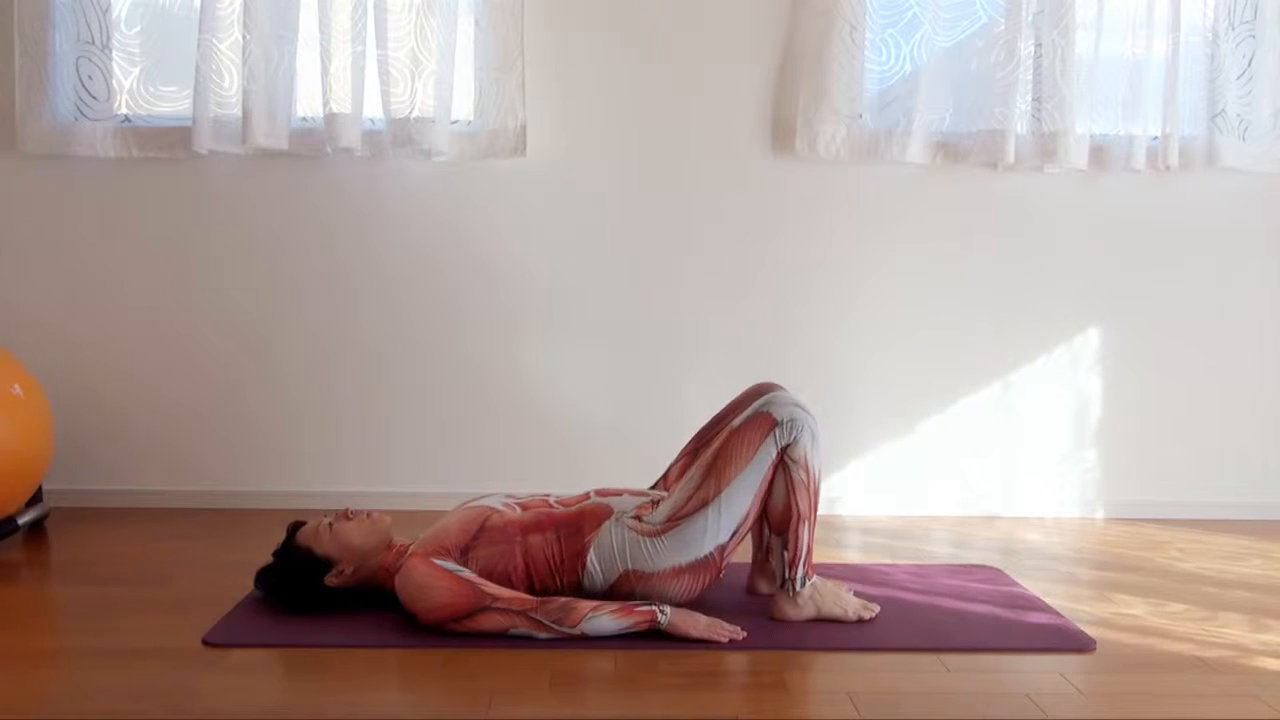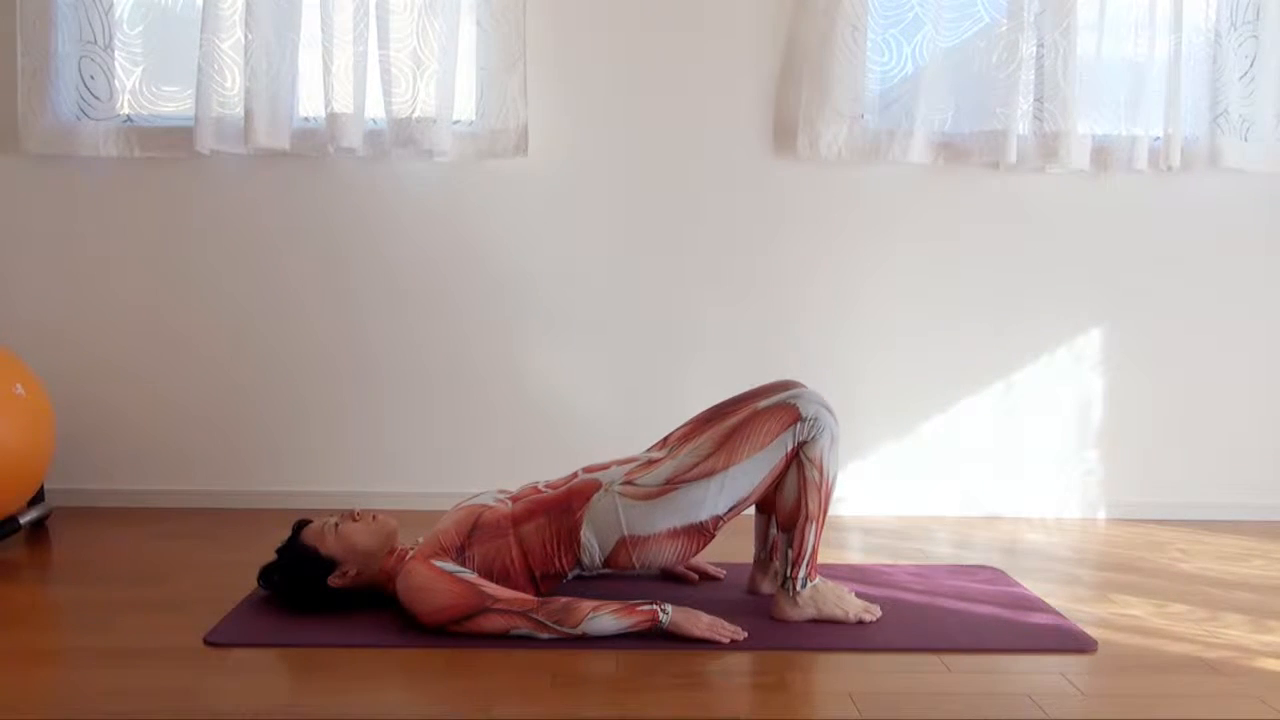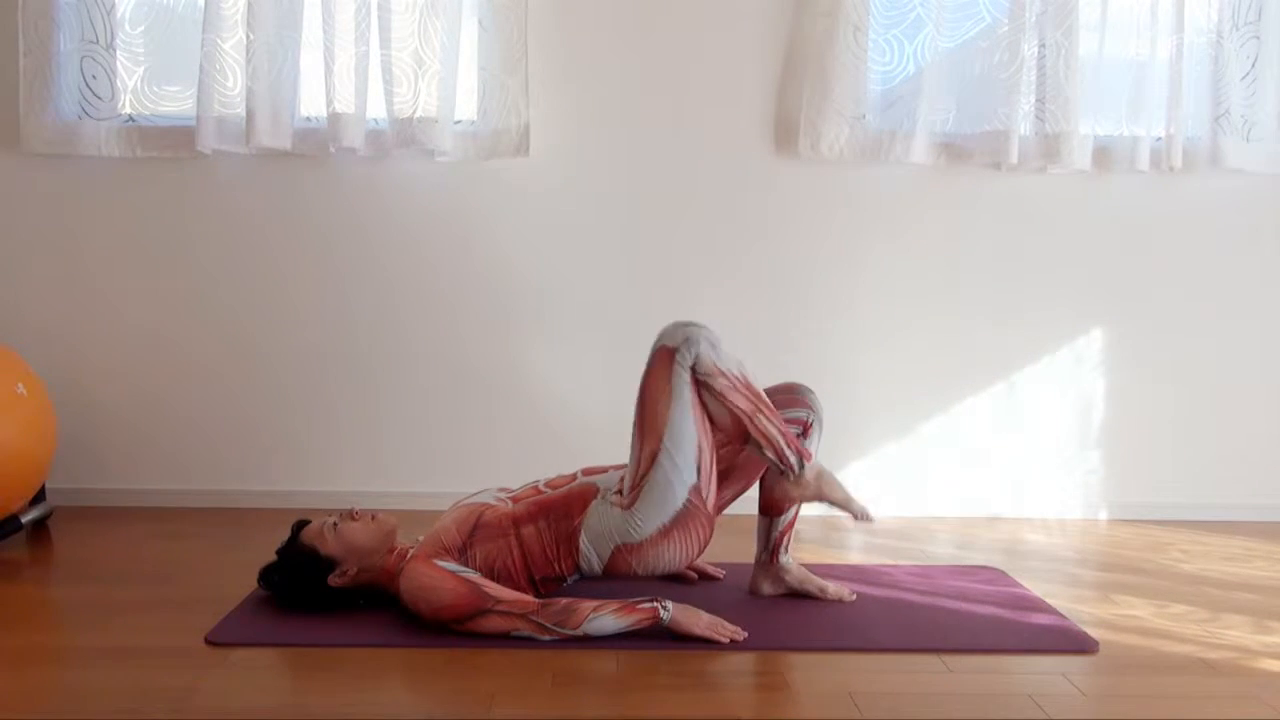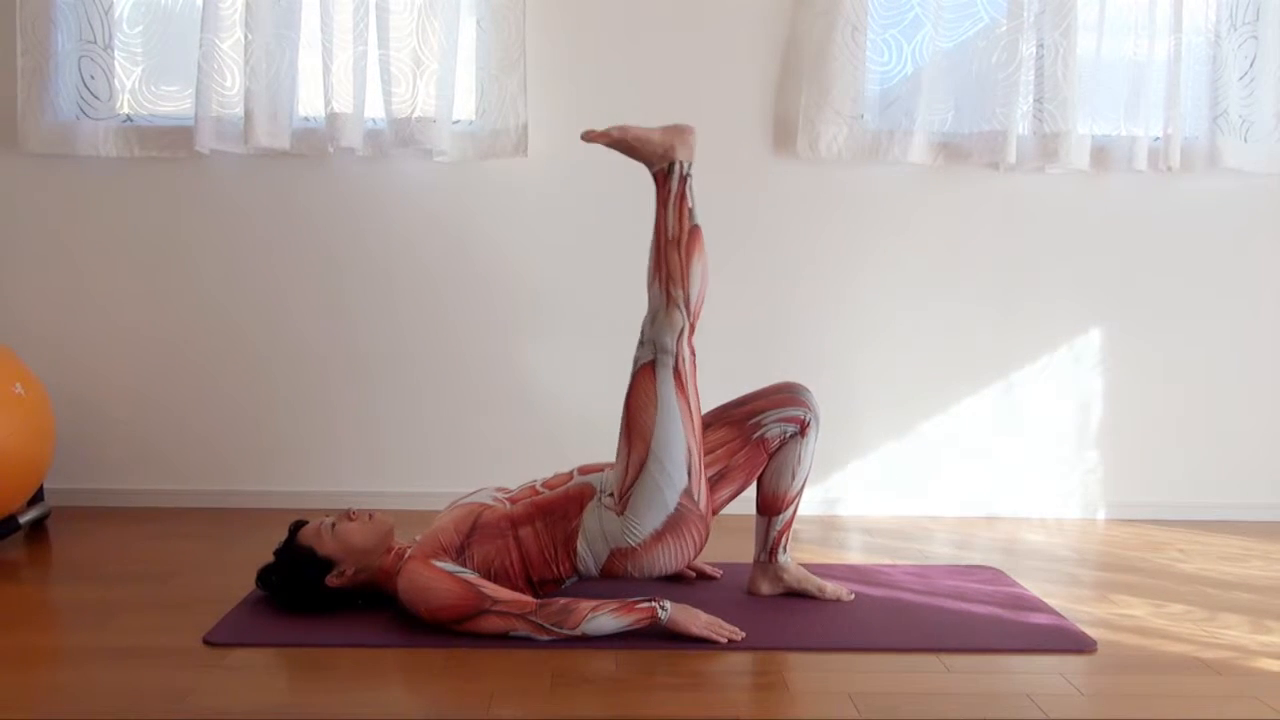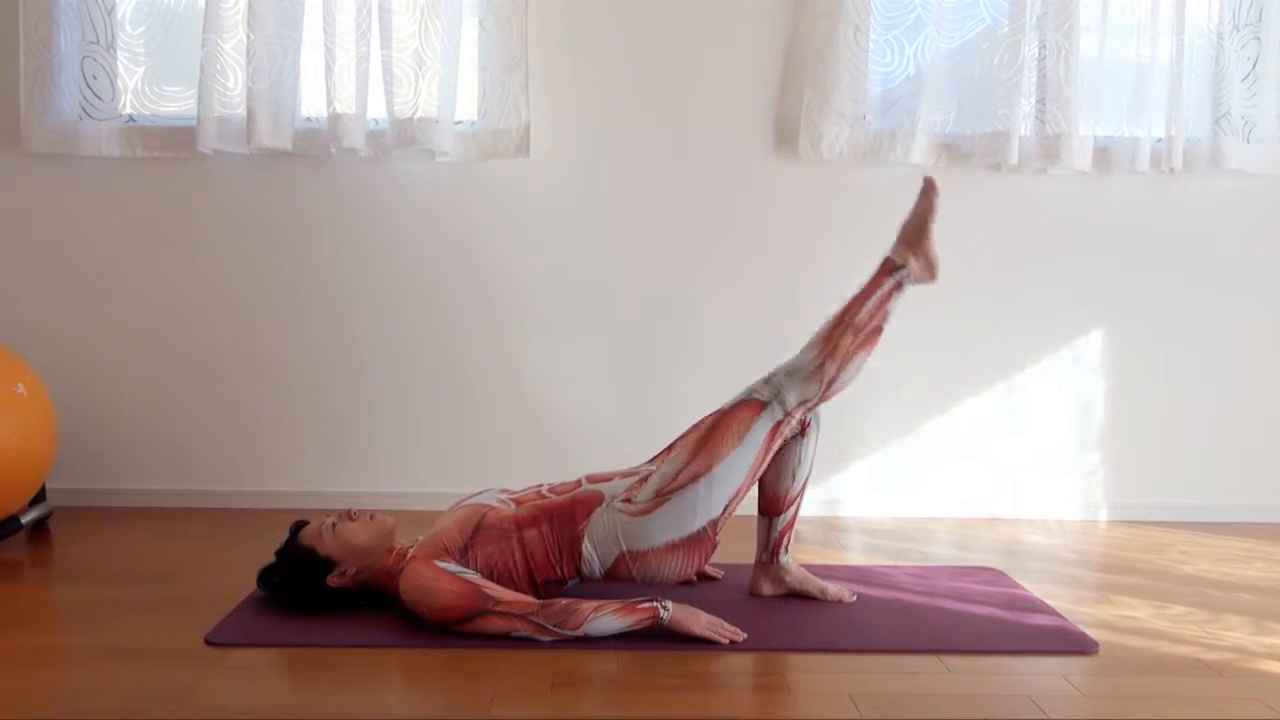
dt=1s
person 1, frame 1
left shoulder: (425, 555)
right shoulder: (420, 585)
right elbow: (541, 617)
right wrist: (665, 615)
left hip: (637, 517)
right hip: (651, 555)
left knee: (765, 400)
right knee: (785, 416)
left ankle: (769, 570)
right ankle: (797, 593)
person 1, frame 2
left shoulder: (424, 557)
right shoulder: (420, 588)
right elbow: (543, 616)
right wrist: (667, 615)
left hip: (619, 492)
right hip: (629, 520)
left knee: (790, 404)
right knee: (809, 415)
left ankle: (772, 569)
right ankle: (798, 592)
person 1, frame 3
left shoulder: (432, 552)
right shoulder: (421, 585)
right elbow: (541, 618)
left wrist: (672, 553)
right wrist: (667, 612)
left hip: (625, 506)
right hip: (639, 526)
left knee: (797, 402)
right knee: (684, 341)
left ankle: (774, 567)
right ankle: (803, 472)
person 1, frame 4
left shoulder: (425, 557)
right shoulder: (418, 585)
right elbow: (538, 619)
right wrist: (665, 612)
left hip: (633, 520)
right hip: (630, 533)
right knee: (664, 344)
left ankle: (773, 566)
person 1, frame 5
left shoulder: (424, 555)
right shoulder: (419, 585)
right elbow: (542, 617)
left wrist: (674, 555)
right wrist: (666, 612)
left hip: (615, 502)
right hip: (628, 540)
left knee: (792, 406)
right knee: (778, 398)
left ankle: (774, 566)
right ankle: (901, 267)
